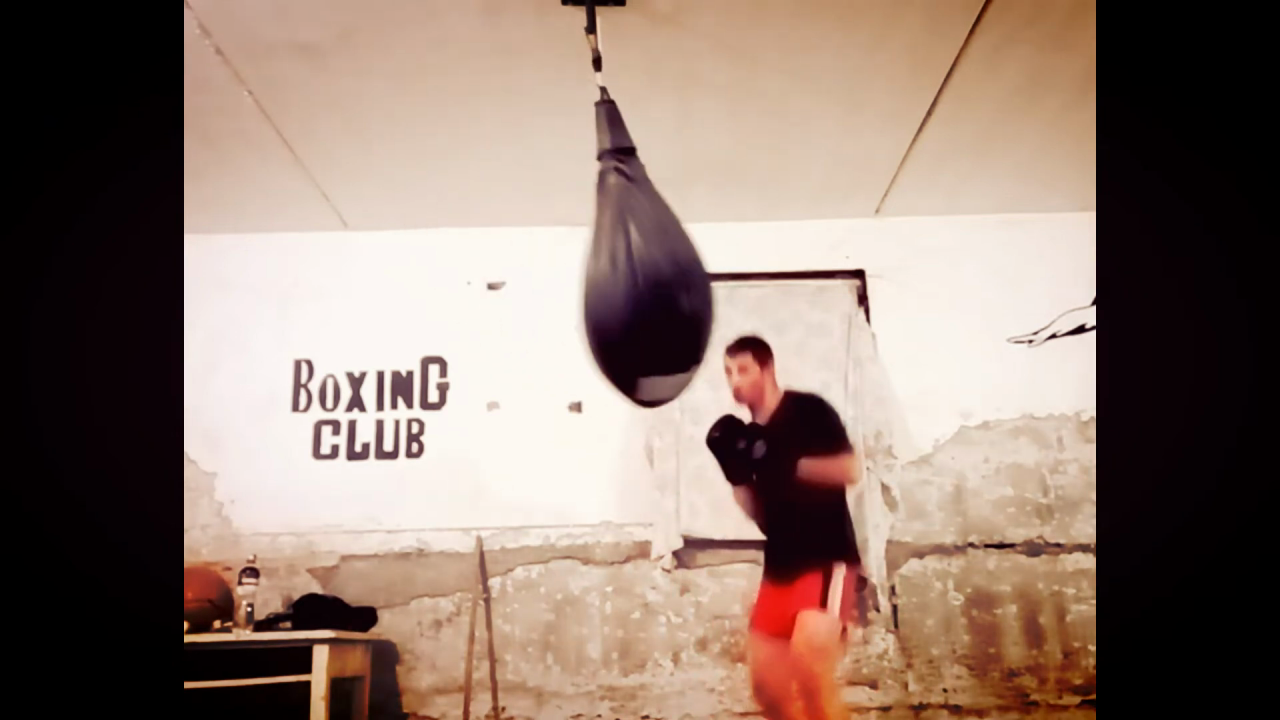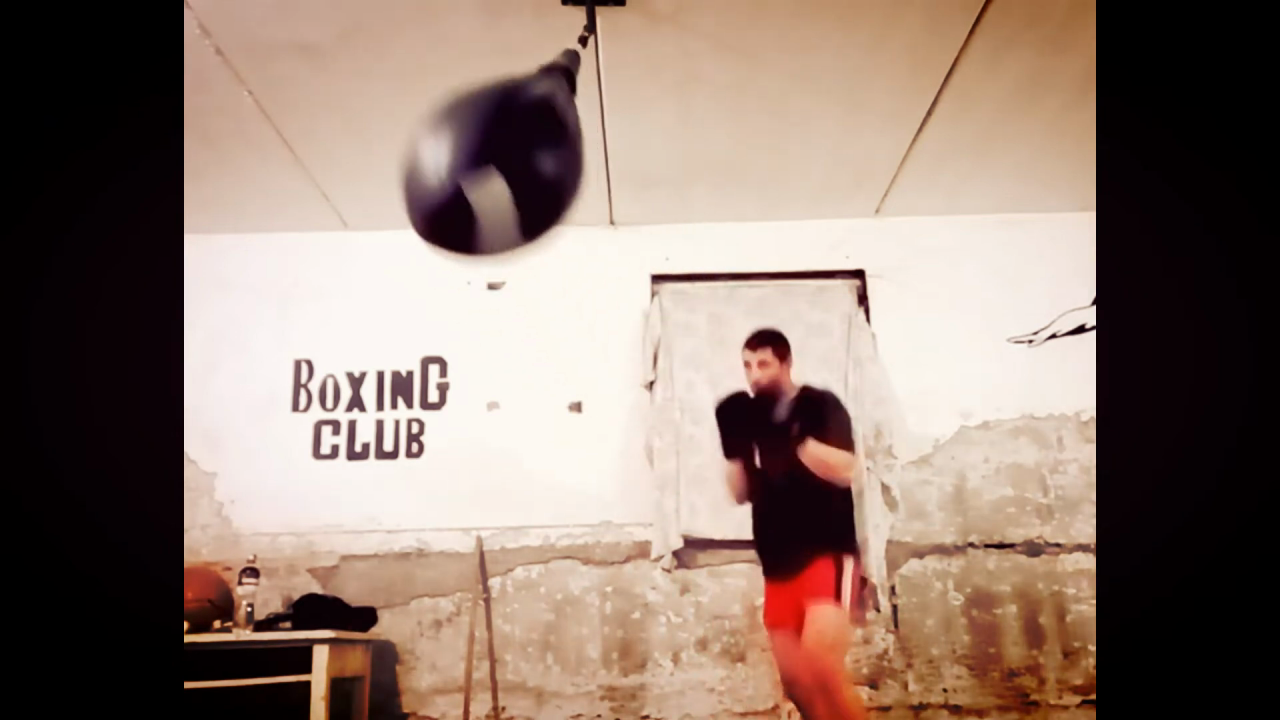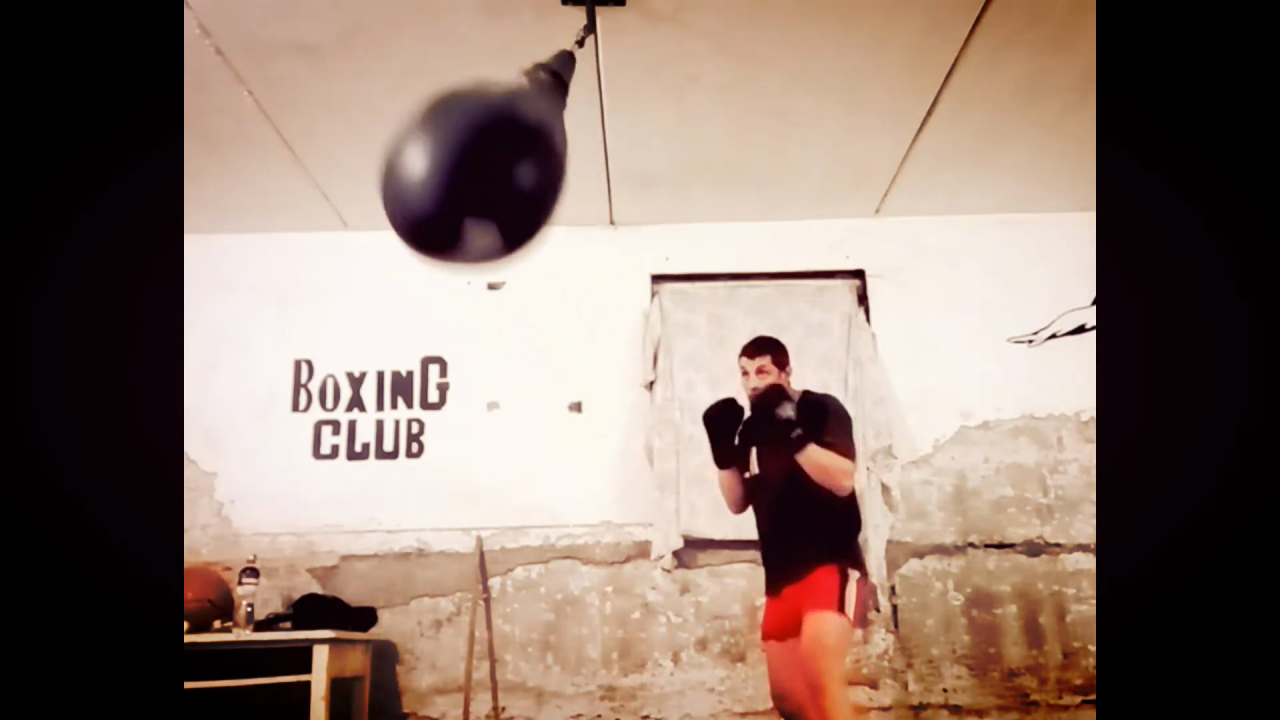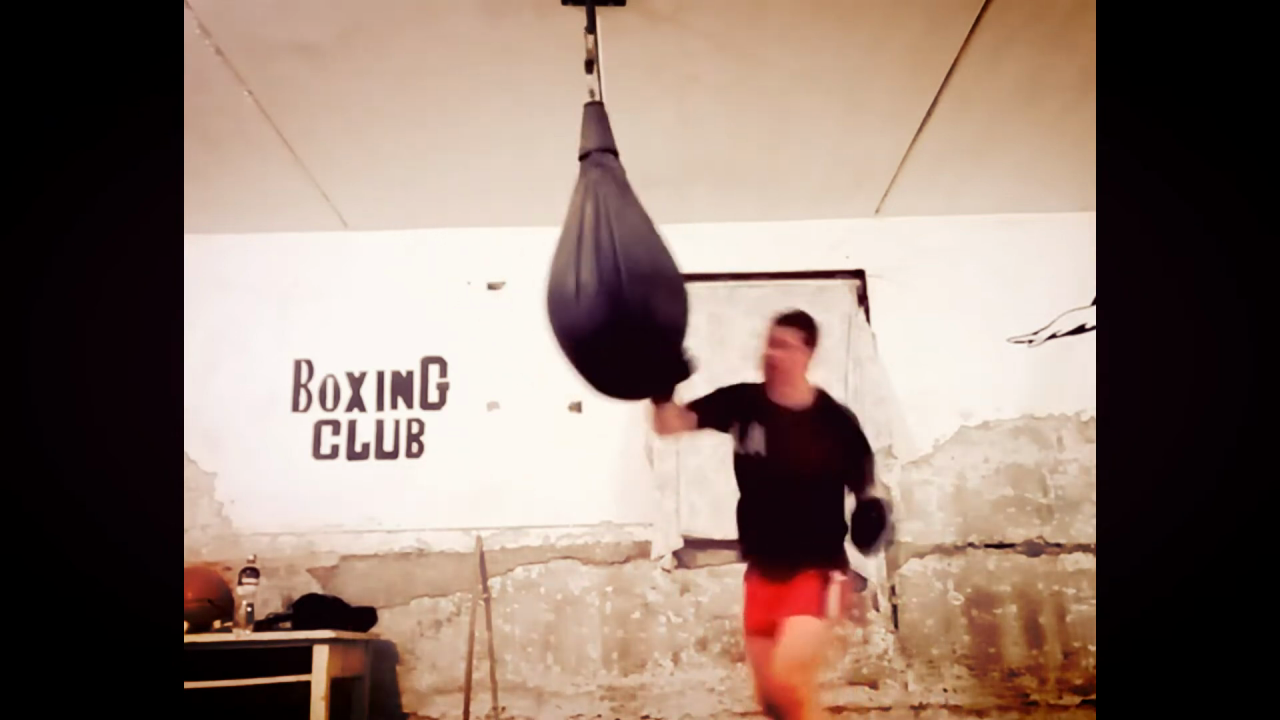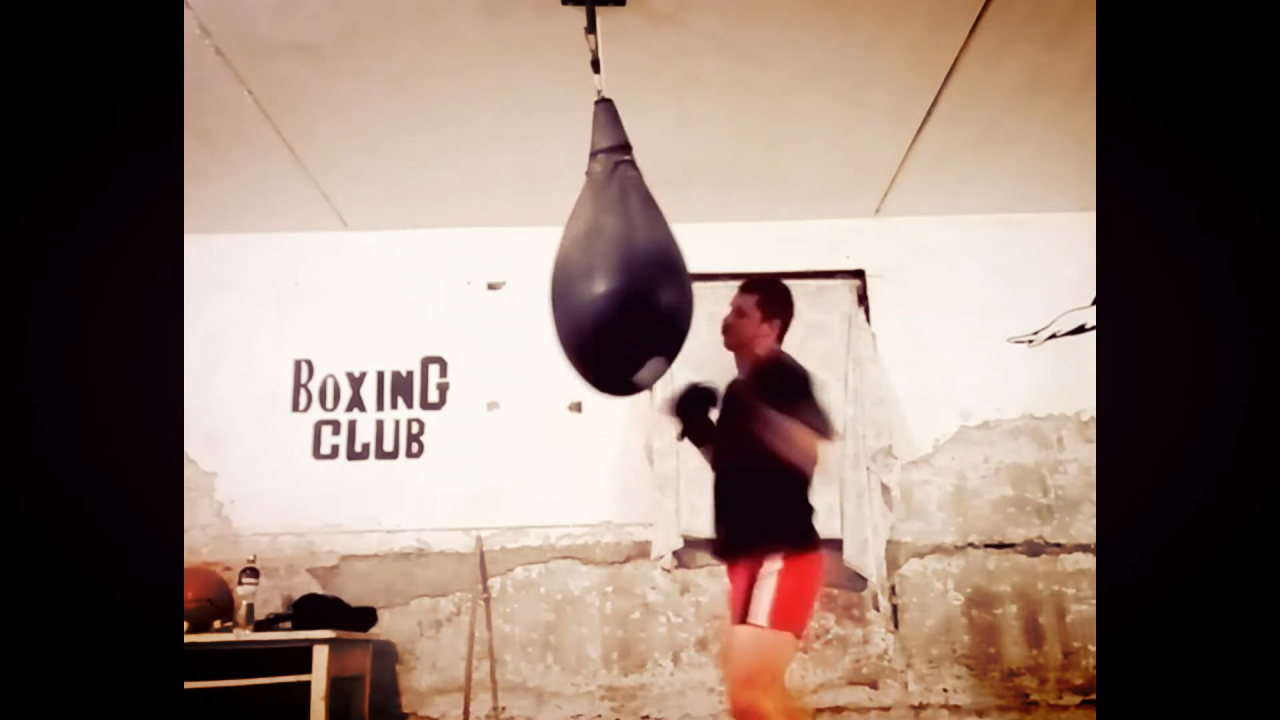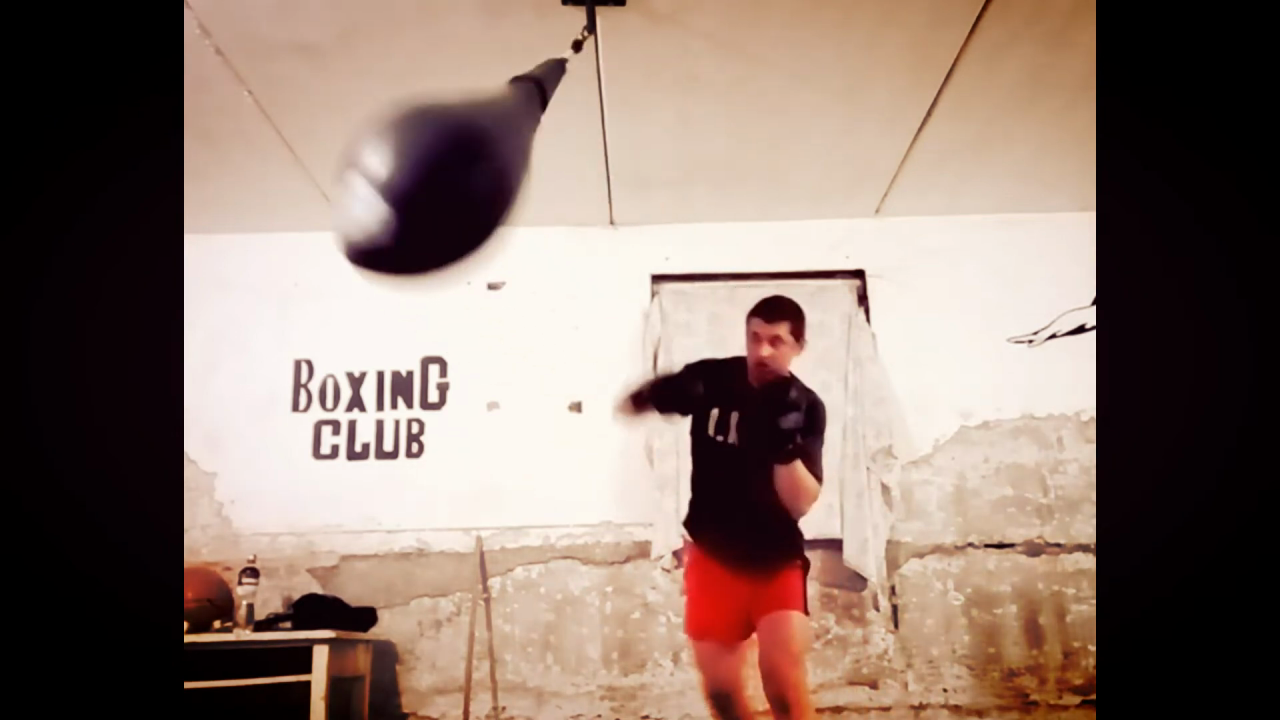
dt=0.4s
person 1, frame 1
left shoulder: (810, 411)
right shoulder: (749, 435)
left elbow: (849, 471)
right elbow: (755, 512)
left wrist: (786, 462)
right wrist: (733, 468)
left hip: (826, 564)
right hip: (780, 572)
left knee: (810, 670)
right knee: (768, 687)
person 1, frame 2
left shoulder: (821, 406)
right shoulder: (753, 422)
left elbow: (844, 472)
right elbow: (741, 493)
left wrist: (793, 433)
right wrist: (731, 439)
left hip: (828, 556)
right hip: (780, 566)
left knee: (823, 666)
right knee: (796, 683)
person 1, frame 3
left shoulder: (822, 410)
right shoulder: (751, 429)
left elbow: (843, 480)
right elbow: (736, 502)
left wrist: (793, 435)
right wrist: (722, 448)
left hip: (831, 567)
right hip: (782, 576)
left knee: (818, 672)
person 1, frame 4
left shoulder: (837, 421)
right shoulder: (742, 401)
left elbow: (864, 483)
right elbow: (669, 424)
right wrist: (663, 394)
left hip: (816, 571)
right hip: (765, 573)
left knee: (790, 684)
person 1, frame 5
left shoulder: (784, 378)
right shoulder: (741, 385)
left elbow: (813, 453)
left wrist: (756, 408)
right wrist: (698, 426)
left hip: (779, 556)
right hip: (748, 558)
person 1, frame 6
left shoulder: (807, 406)
right shoulder: (711, 379)
left elbow: (802, 503)
right elbow: (631, 406)
left wrist: (786, 446)
right wrist: (649, 397)
left hip: (777, 561)
right hip: (712, 556)
left knee: (785, 682)
